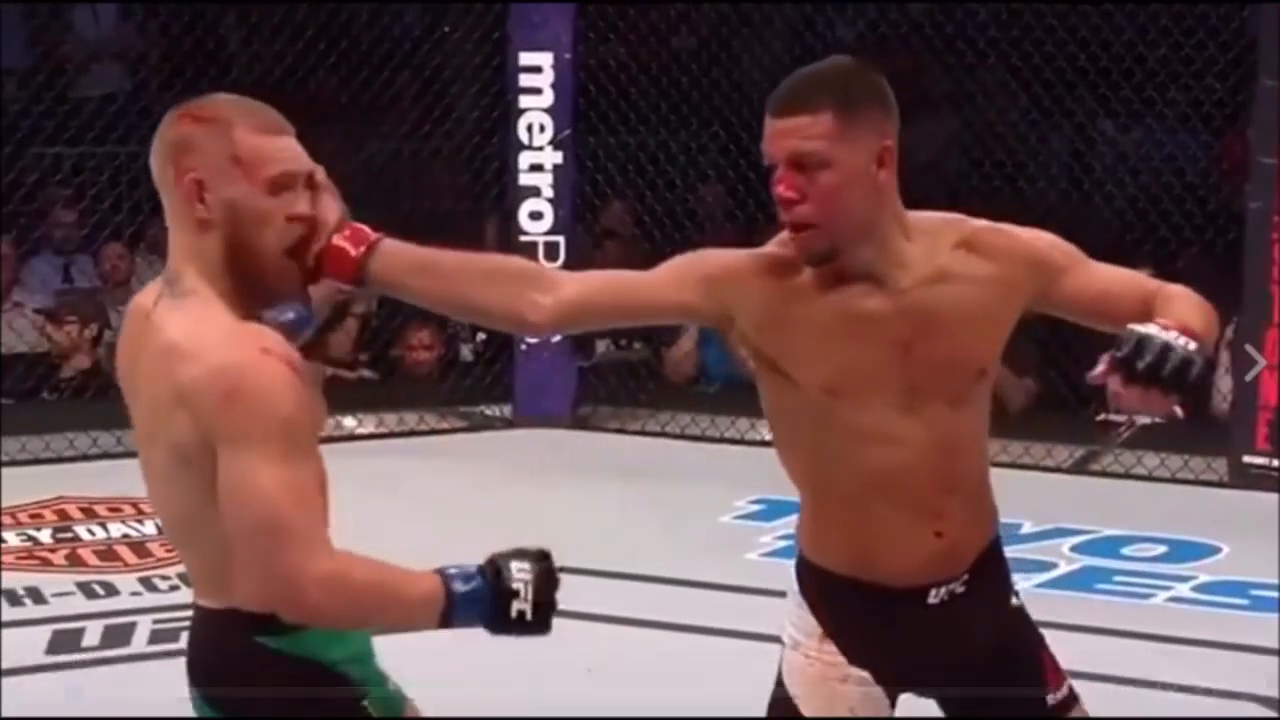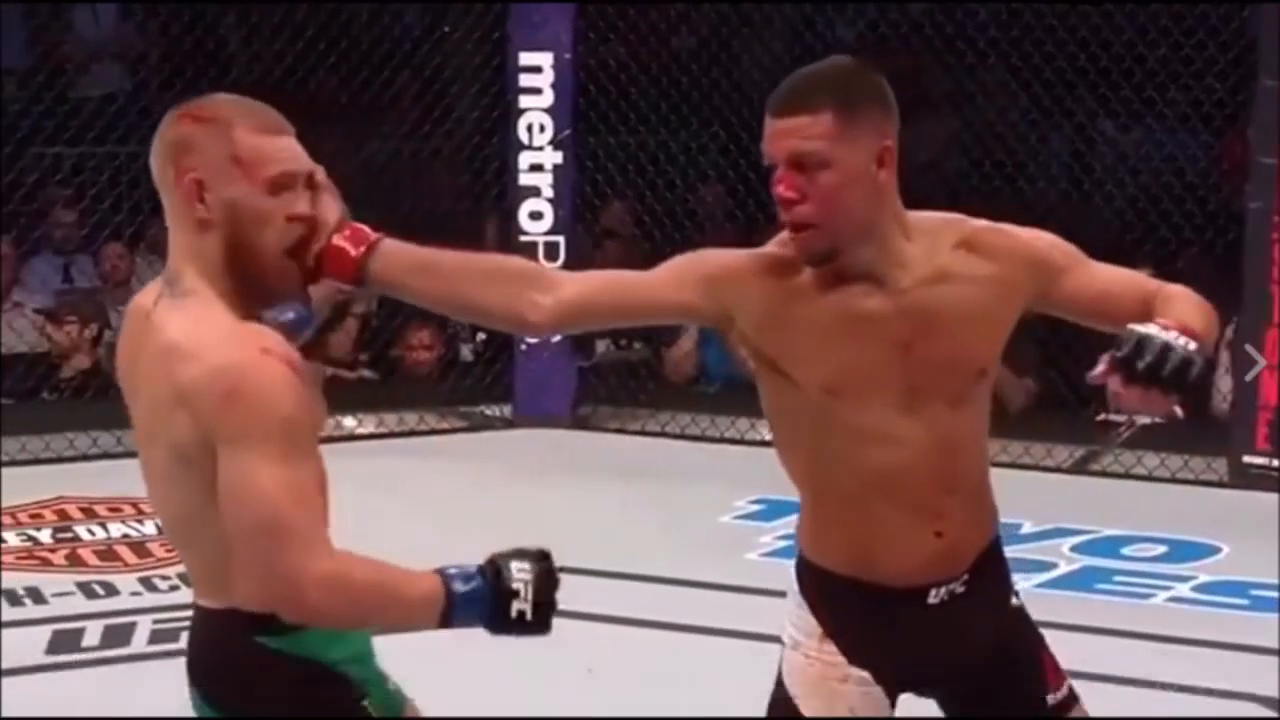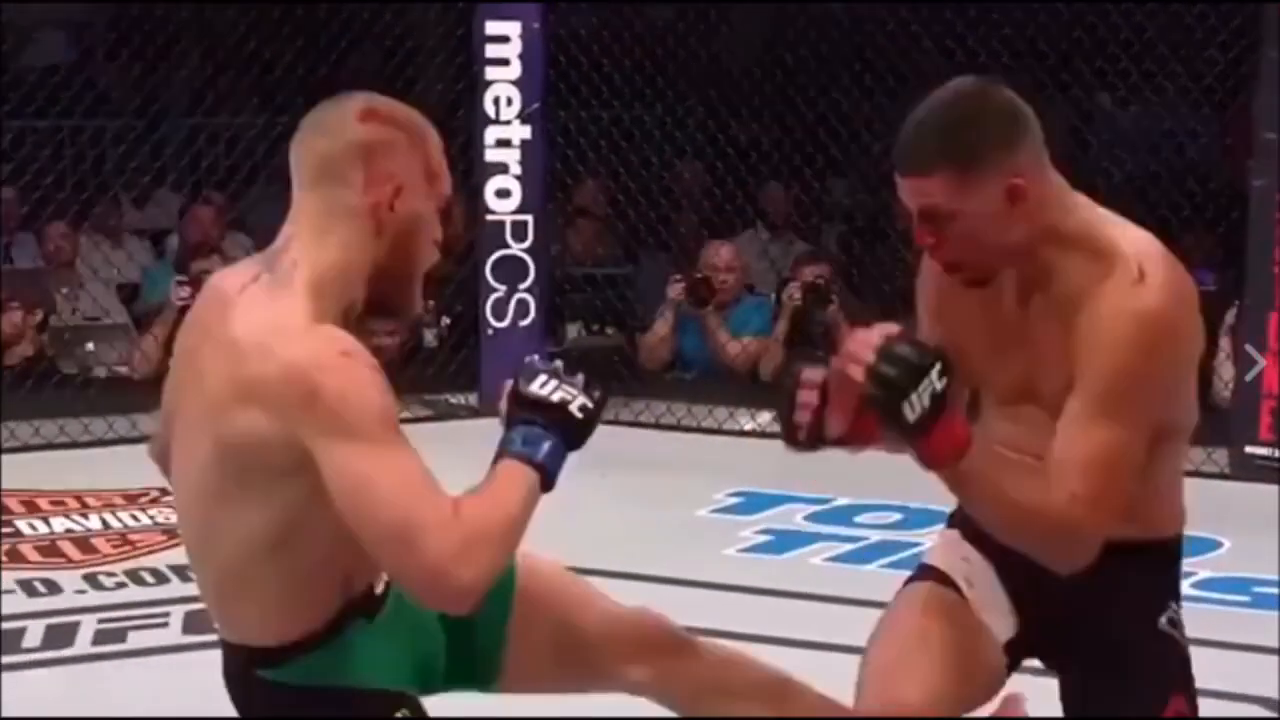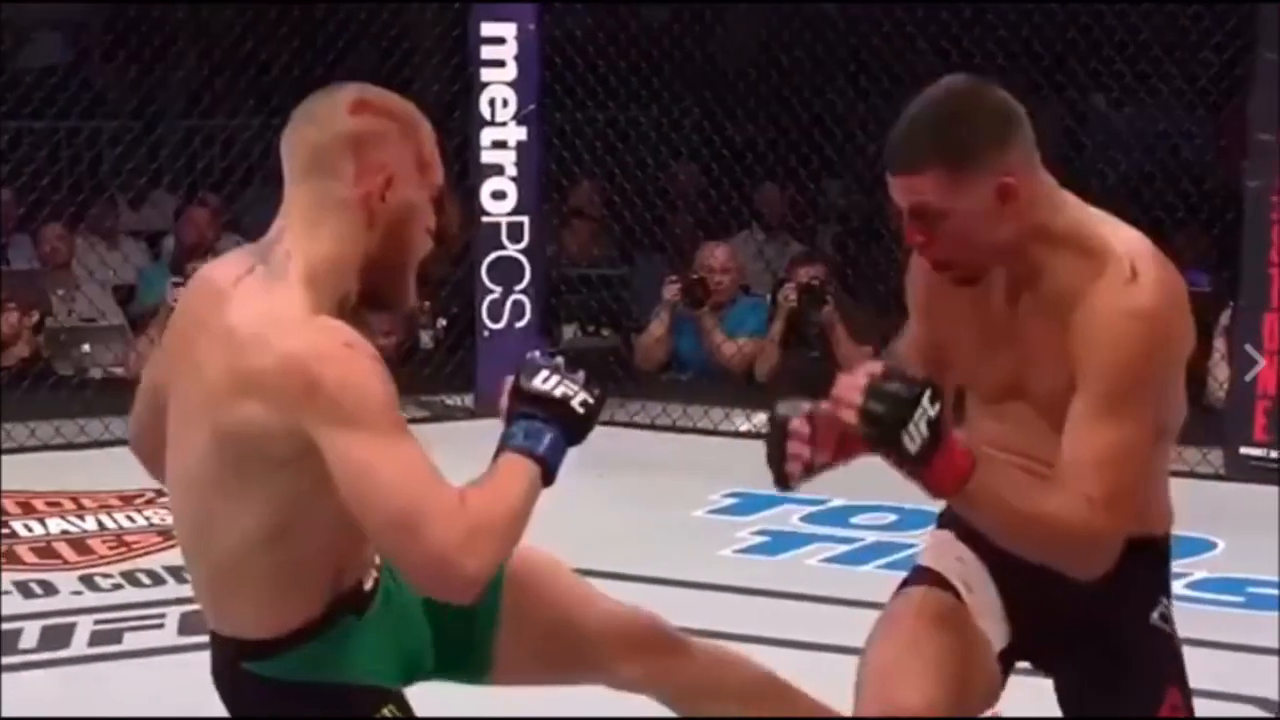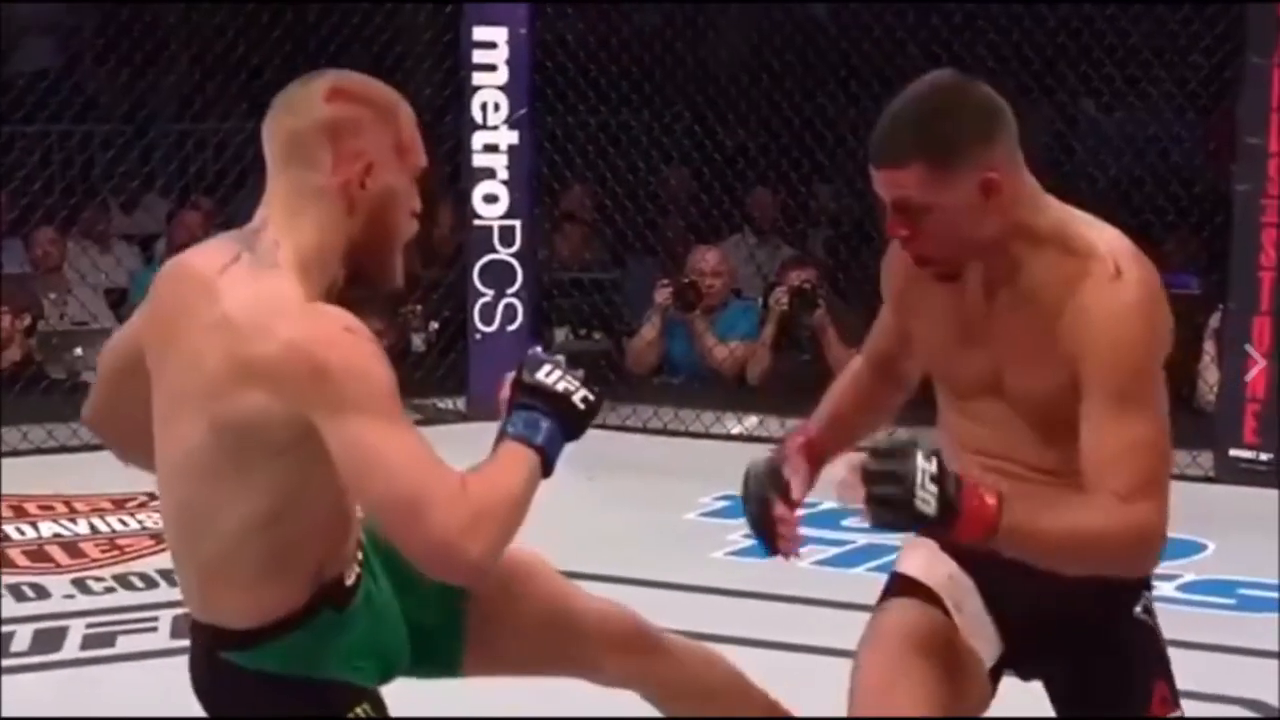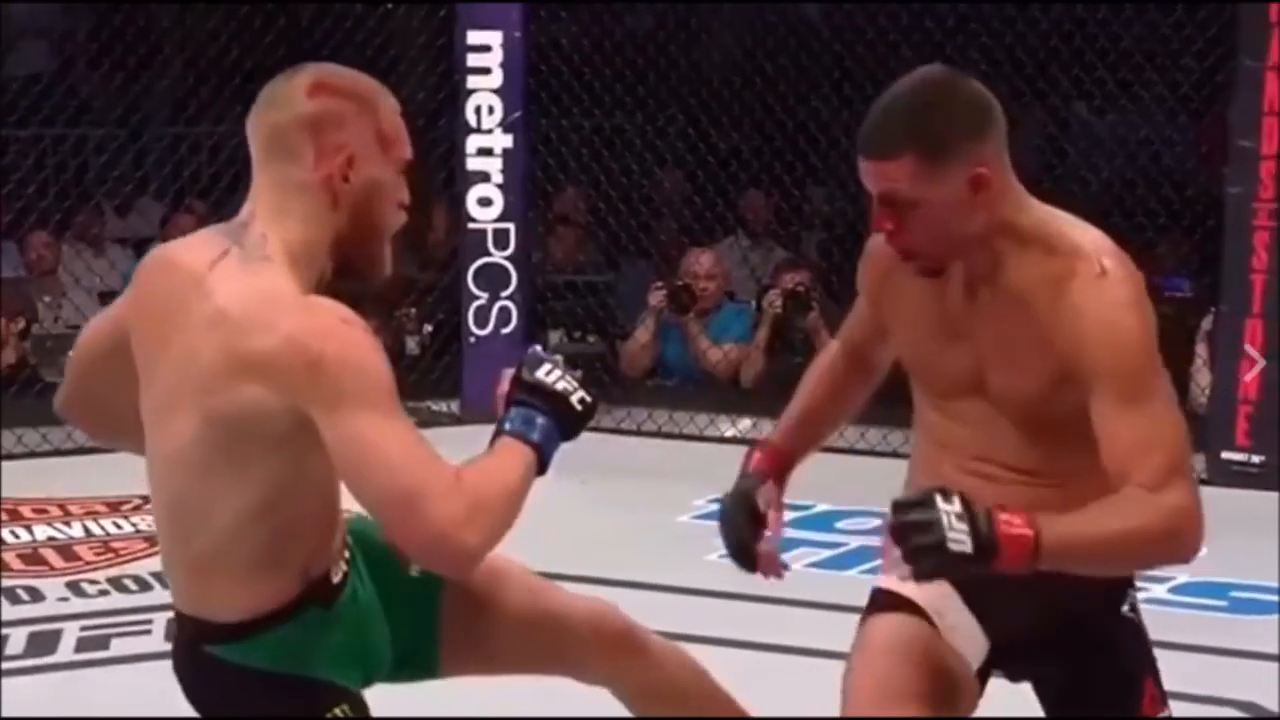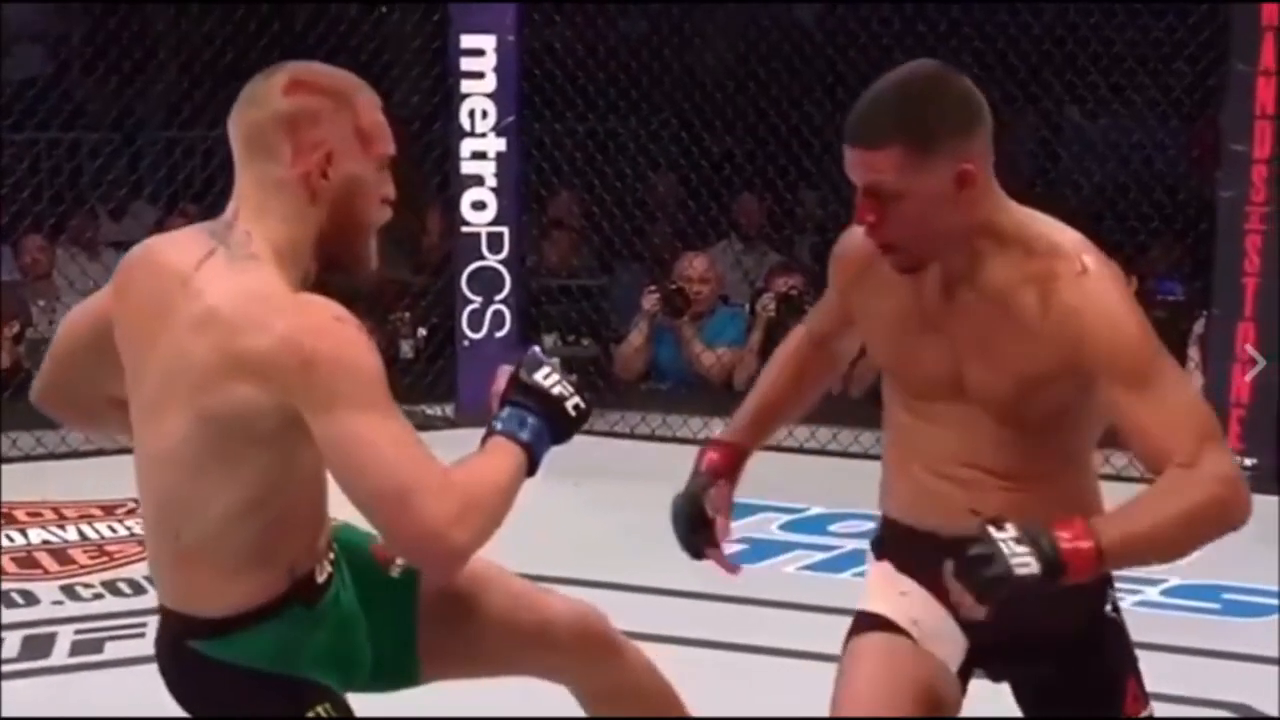
dt=0.2s
person 1, frame 1
left shoulder: (996, 261)
right shoulder: (748, 286)
left elbow: (1176, 304)
right elbow: (545, 300)
left wrist: (1172, 343)
right wrist: (359, 252)
left hip: (976, 596)
right hip: (843, 614)
person 1, frame 2
left shoulder: (996, 262)
right shoulder: (748, 285)
left elbow: (1174, 304)
right elbow: (547, 300)
left wrist: (1171, 341)
right wrist: (365, 254)
left hip: (975, 596)
right hip: (845, 611)
person 1, frame 3
left shoulder: (1134, 295)
right shoulder: (952, 264)
left elbow: (1071, 535)
left wrist: (938, 435)
right wrist: (848, 410)
left hip: (1121, 576)
right hip: (989, 544)
person 1, frame 4
left shoulder: (1126, 295)
right shoulder: (940, 264)
left elbow: (1088, 540)
left wrist: (934, 458)
right wrist: (834, 431)
left hip: (1111, 576)
right hip: (980, 543)
person 1, frame 5
left shoulder: (1108, 292)
right shoulder: (915, 262)
left elbow: (1136, 532)
left wrist: (963, 509)
right wrist: (805, 451)
left hip: (1093, 578)
right hip: (956, 558)
person 1, frame 6
left shoulder: (1092, 291)
right shoulder: (892, 260)
left elbow: (1172, 520)
left wrist: (1000, 537)
right wrist: (772, 461)
left hip: (1077, 573)
right hip: (937, 570)
person 1, frame 7
left shoulder: (1074, 292)
right shoulder: (864, 257)
left elbow: (1215, 486)
right elbow: (817, 344)
left wrist: (1058, 553)
right wrist: (724, 456)
left hip: (1058, 581)
right hip: (917, 571)
person 2, frame 1
left shoulder: (153, 314)
right shoulder: (244, 363)
right elbow: (302, 584)
right wrist: (473, 594)
left hip: (237, 641)
right hip: (284, 665)
person 2, frame 2
left shoulder: (154, 313)
right shoulder: (242, 362)
right elbow: (301, 583)
right wrist: (473, 593)
left hip: (238, 638)
right hip: (284, 660)
person 2, frame 3
left shoulder: (232, 292)
right shoulder: (312, 364)
left elbow: (171, 450)
right elbow: (452, 570)
right wrist: (535, 446)
left hip: (377, 594)
left knee: (647, 648)
person 2, frame 4
left shoulder: (220, 284)
right shoulder: (313, 355)
left elbow: (150, 441)
right elbow: (456, 561)
right wrist: (534, 441)
left hip: (373, 582)
left knee: (640, 644)
person 2, frame 5
left shoulder: (193, 273)
right shoulder: (313, 342)
left elbow: (108, 417)
right elbow: (459, 544)
right wrist: (533, 433)
right hip: (282, 663)
left knee: (620, 639)
person 2, frame 6
left shoulder: (175, 266)
right shoulder: (309, 335)
left elbow: (82, 402)
right elbow: (451, 536)
right wrist: (531, 430)
right hip: (269, 659)
left knee: (602, 637)
person 2, frame 7
left shoulder: (158, 263)
right shoulder: (302, 332)
left elbow: (58, 391)
right elbow: (440, 534)
right wrist: (523, 430)
right hip: (253, 656)
left knee: (578, 636)
